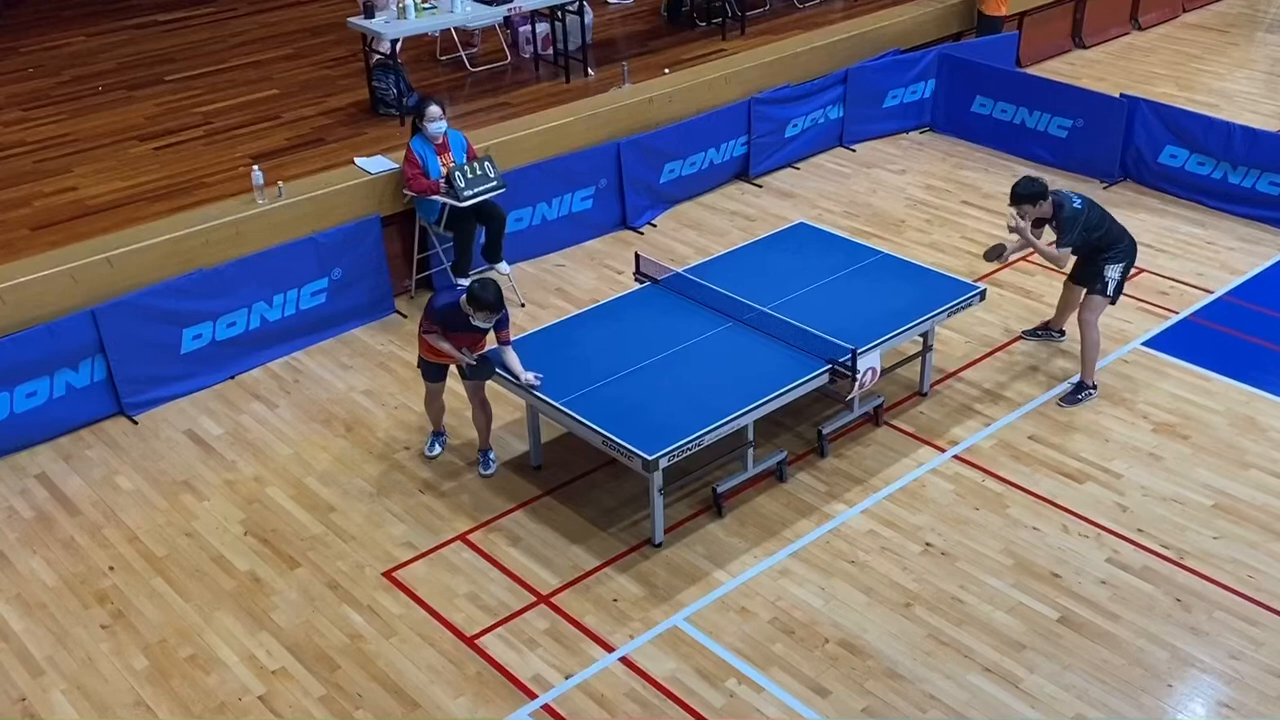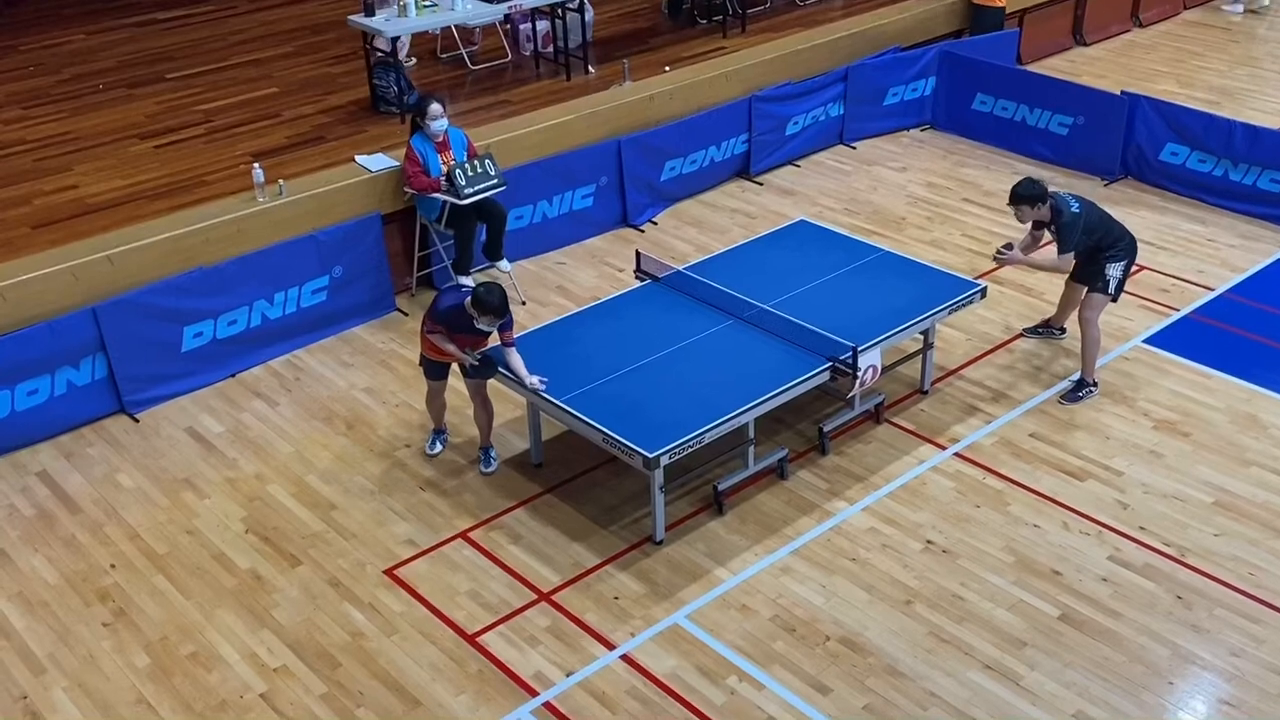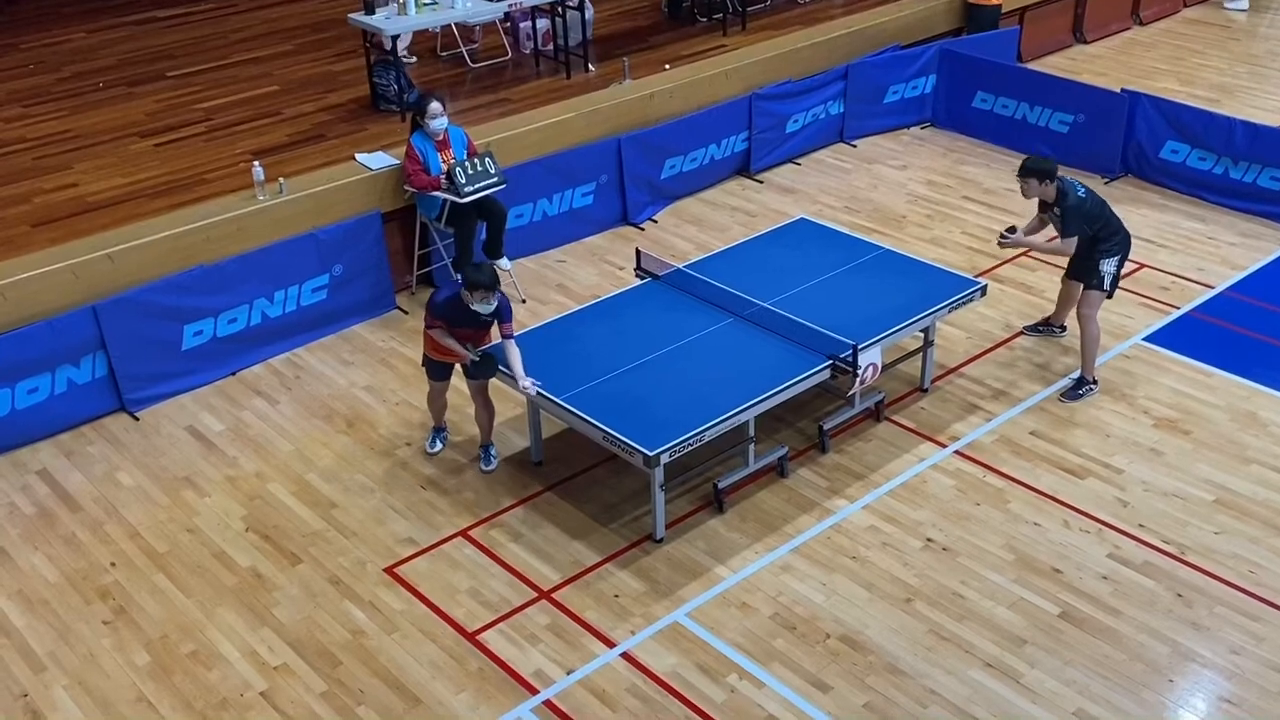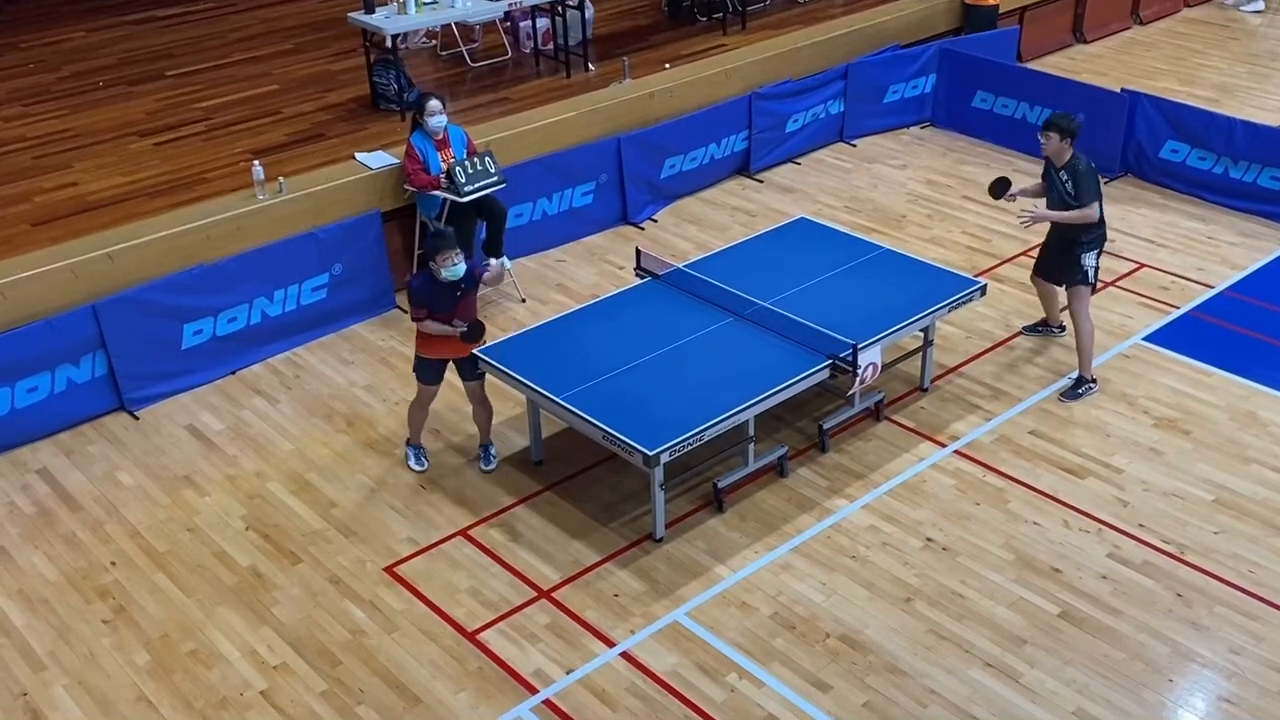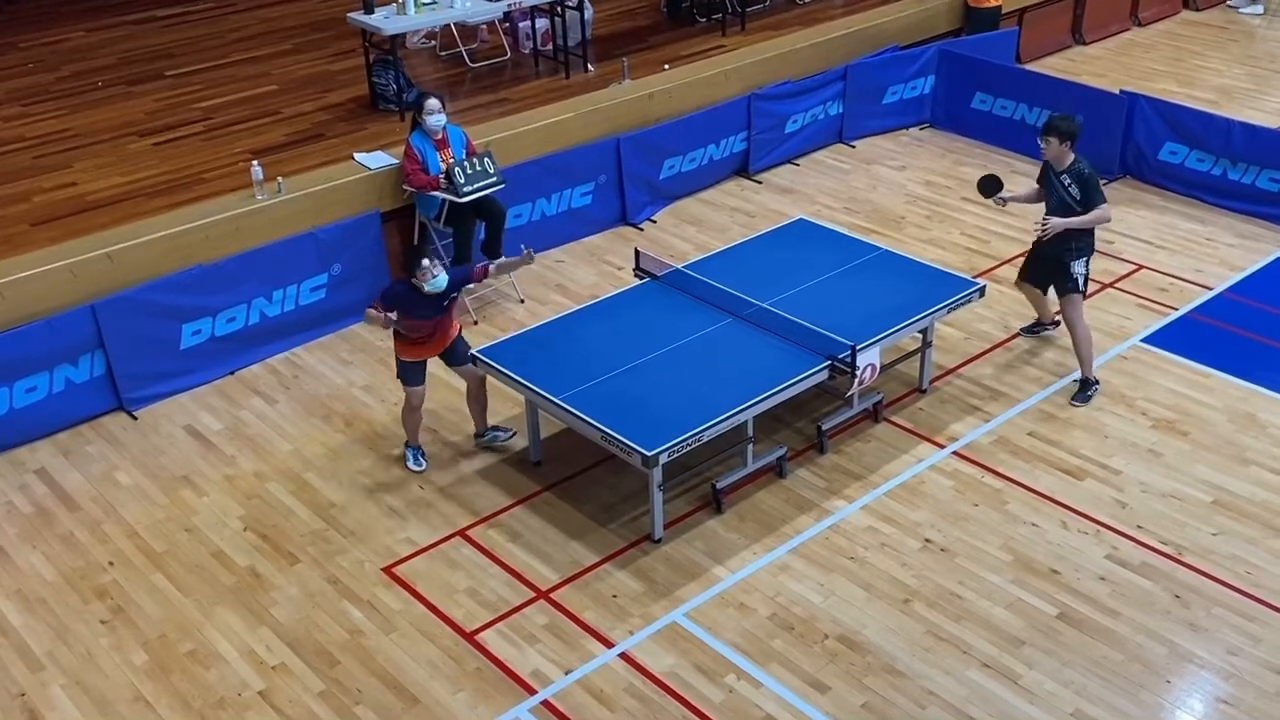
dt=0.5s
person 1, frame 1
left shoulder: (1068, 214)
right shoulder: (1046, 203)
left elbow: (1060, 260)
right elbow: (1035, 235)
left wrist: (1026, 236)
right wrist: (1011, 249)
left hip: (1116, 254)
right hip: (1093, 248)
left knee: (1087, 316)
right knee: (1071, 287)
left ankle: (1087, 385)
right ankle: (1054, 328)
person 1, frame 2
left shoulder: (1067, 218)
right shoulder: (1045, 205)
left elbow: (1063, 265)
right elbow: (1035, 236)
left wrist: (1021, 260)
right wrist: (1016, 250)
left hip: (1116, 252)
right hip: (1092, 247)
left knee: (1087, 314)
right knee: (1073, 286)
left ankle: (1088, 382)
right ankle: (1055, 326)
person 1, frame 3
left shoulder: (1071, 202)
right shoulder: (1049, 191)
left elbow: (1067, 249)
right elbow: (1042, 219)
left wrist: (1025, 243)
right wrist: (1020, 233)
left hip: (1110, 247)
right hip: (1088, 242)
left knee: (1086, 311)
right knee: (1070, 283)
left ankle: (1088, 380)
right ankle: (1055, 324)
person 1, frame 4
left shoulder: (1081, 170)
right shoulder: (1051, 161)
left elbow: (1092, 214)
left wrist: (1050, 215)
right wrist: (1020, 192)
left hip: (1085, 242)
right hip: (1060, 235)
left knee: (1078, 307)
right knee: (1041, 278)
left ankle: (1086, 379)
right ankle: (1053, 323)
person 1, frame 5
left shoulder: (1084, 173)
right shoulder: (1048, 166)
left elbow: (1104, 214)
left wrist: (1065, 223)
right wrist: (1011, 197)
left hip: (1073, 250)
right hip: (1047, 242)
left knee: (1072, 315)
right knee: (1027, 284)
left ankle: (1089, 380)
right ankle: (1047, 321)
person 2, frame 1
left shoulder: (498, 312)
right shoulder: (440, 306)
left elbow: (505, 348)
right elbow: (428, 333)
left wrist: (521, 373)
right wrist: (458, 355)
left hip: (471, 350)
right hip: (435, 349)
left knee: (478, 397)
right knee: (434, 393)
left ankle: (485, 449)
right ankle: (438, 433)
person 2, frame 2
left shoulder: (501, 314)
right shoulder: (445, 306)
left elbow: (509, 350)
right elbow: (431, 332)
left wrist: (526, 377)
right wrist: (461, 354)
left hip: (473, 348)
right hip: (438, 347)
left knee: (479, 395)
right knee: (435, 391)
left ankle: (486, 447)
right ankle: (439, 431)
person 2, frame 3
left shoulder: (500, 302)
right shoulder: (441, 300)
left elbow: (509, 343)
right elbow: (433, 329)
left wrist: (520, 377)
right wrist: (462, 351)
left hip: (476, 347)
right hip: (440, 348)
left knee: (481, 396)
right knee: (437, 391)
left ankle: (486, 445)
right ankle: (439, 428)
person 2, frame 4
left shoulder: (469, 270)
right shoulder: (420, 285)
left elbow: (490, 278)
right elbow: (421, 323)
left wrist: (497, 274)
right wrist: (454, 330)
left hip: (469, 345)
right hip: (432, 348)
left knee: (478, 396)
right knee: (425, 398)
left ankle: (486, 444)
right ankle: (413, 444)
person 2, frame 5
left shoulder: (454, 277)
right shoulder: (399, 291)
left elbow: (494, 269)
right elbow: (370, 314)
left wrist: (521, 261)
right wrist: (385, 320)
left hip: (447, 336)
right hip: (411, 348)
left knee: (477, 377)
right knee: (414, 401)
left ankle: (482, 432)
right ankle: (413, 446)
person 3, frame 1
left shoulder: (456, 137)
right shoulder: (416, 147)
right elbow: (413, 182)
right wrist: (436, 186)
right hip: (437, 203)
left knee: (497, 215)
right knee: (467, 222)
left ankle: (493, 257)
right ankle: (461, 274)
person 3, frame 2
left shoulder: (457, 135)
right shoulder: (416, 145)
right elbow: (413, 180)
right wrist: (437, 184)
right hip: (437, 201)
left knee: (498, 213)
right knee: (467, 220)
left ankle: (494, 254)
right ankle: (462, 271)
person 3, frame 3
left shoulder: (457, 133)
right shoulder: (416, 143)
right elbow: (414, 178)
right wrist: (437, 182)
right hip: (438, 199)
left knee: (498, 211)
right knee: (467, 218)
left ankle: (494, 253)
right ankle: (462, 268)
person 3, frame 4
left shoulder: (457, 133)
right shoulder: (416, 142)
right elbow: (413, 177)
right wrist: (437, 181)
right hip: (437, 198)
left knee: (498, 210)
right knee: (467, 218)
left ankle: (495, 252)
person 3, frame 5
left shoulder: (456, 133)
right shoulder: (415, 142)
right elbow: (412, 177)
right wrist: (436, 181)
right hip: (437, 198)
left knee: (497, 211)
right knee: (466, 219)
left ankle: (493, 252)
right ankle: (461, 268)
